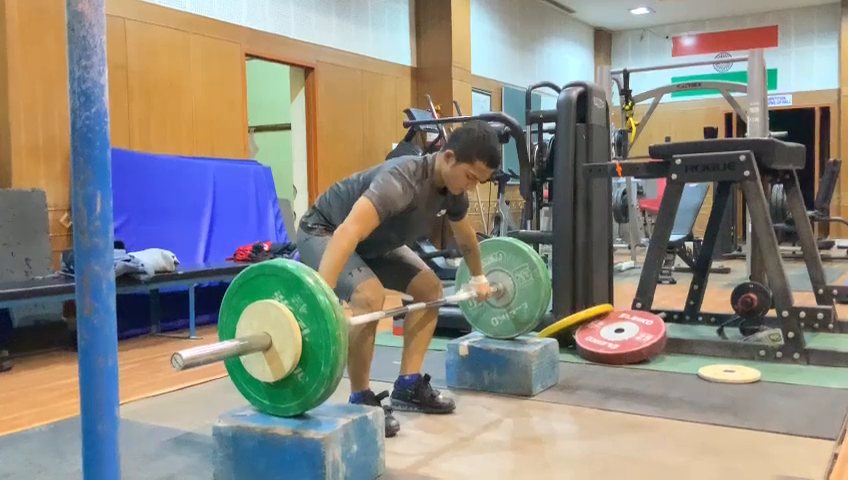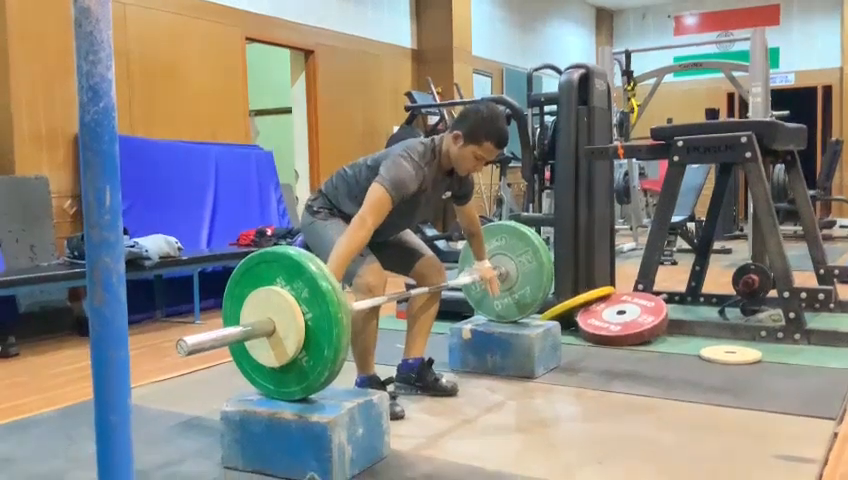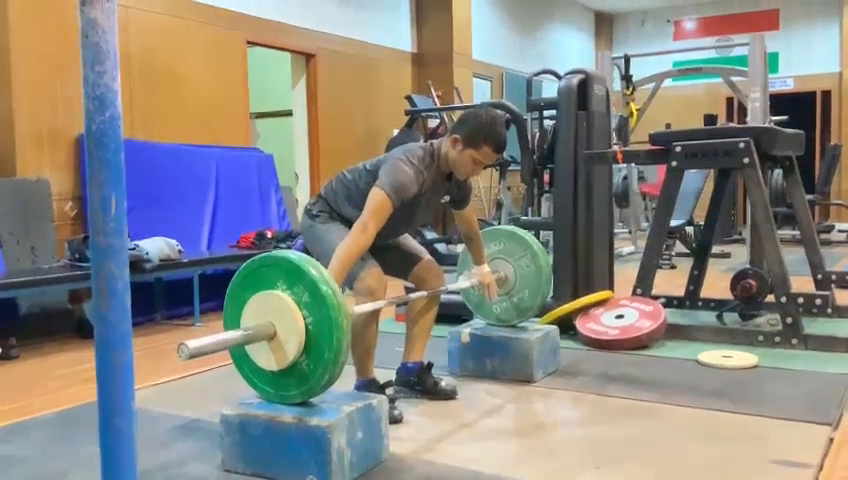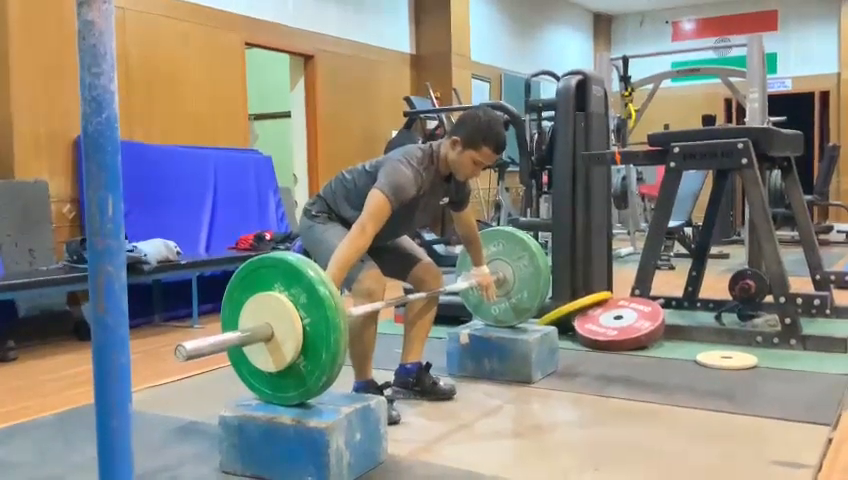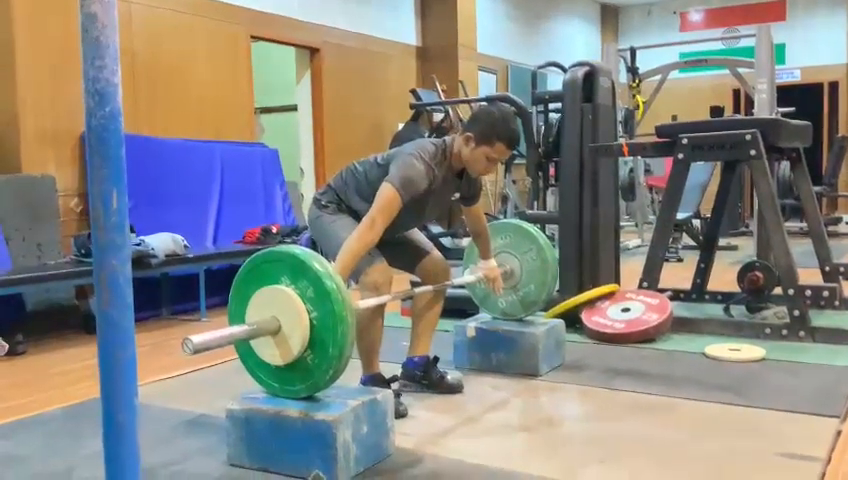
dt=0.5s
person 1, frame 1
left shoulder: (454, 192)
right shoulder: (401, 180)
left elbow: (466, 238)
right elbow: (346, 234)
left wrist: (479, 280)
left hip: (374, 240)
right hip: (323, 232)
left knee: (430, 289)
right knee: (370, 295)
left ankle: (409, 386)
right ankle: (361, 399)
person 1, frame 2
left shoulder: (459, 175)
right shoulder: (409, 164)
left elbow: (470, 224)
right elbow: (362, 223)
left wrist: (482, 264)
left hip: (380, 222)
right hip: (328, 215)
left knee: (432, 272)
right knee: (371, 280)
left ankle: (412, 369)
right ankle: (367, 384)
person 1, frame 3
left shoulder: (457, 179)
right shoulder: (408, 168)
left elbow: (469, 228)
right elbow: (364, 228)
left wrist: (481, 268)
left hip: (379, 226)
right hip: (328, 219)
left knee: (431, 277)
right knee: (372, 283)
left ankle: (411, 374)
right ankle: (366, 387)
person 1, frame 4
left shoulder: (457, 181)
right shoulder: (407, 169)
left elbow: (468, 231)
right elbow: (362, 230)
left wrist: (480, 270)
left hip: (378, 228)
right hip: (326, 220)
left knee: (429, 278)
right knee: (370, 285)
left ankle: (409, 374)
right ankle: (364, 389)
person 1, frame 5
left shoulder: (468, 176)
right shoulder: (419, 164)
left elbow: (477, 224)
right elbow: (371, 224)
left wrist: (488, 262)
left hip: (385, 217)
right hip: (335, 210)
left knee: (437, 270)
right knee: (377, 278)
left ankle: (416, 367)
right ankle: (372, 382)
